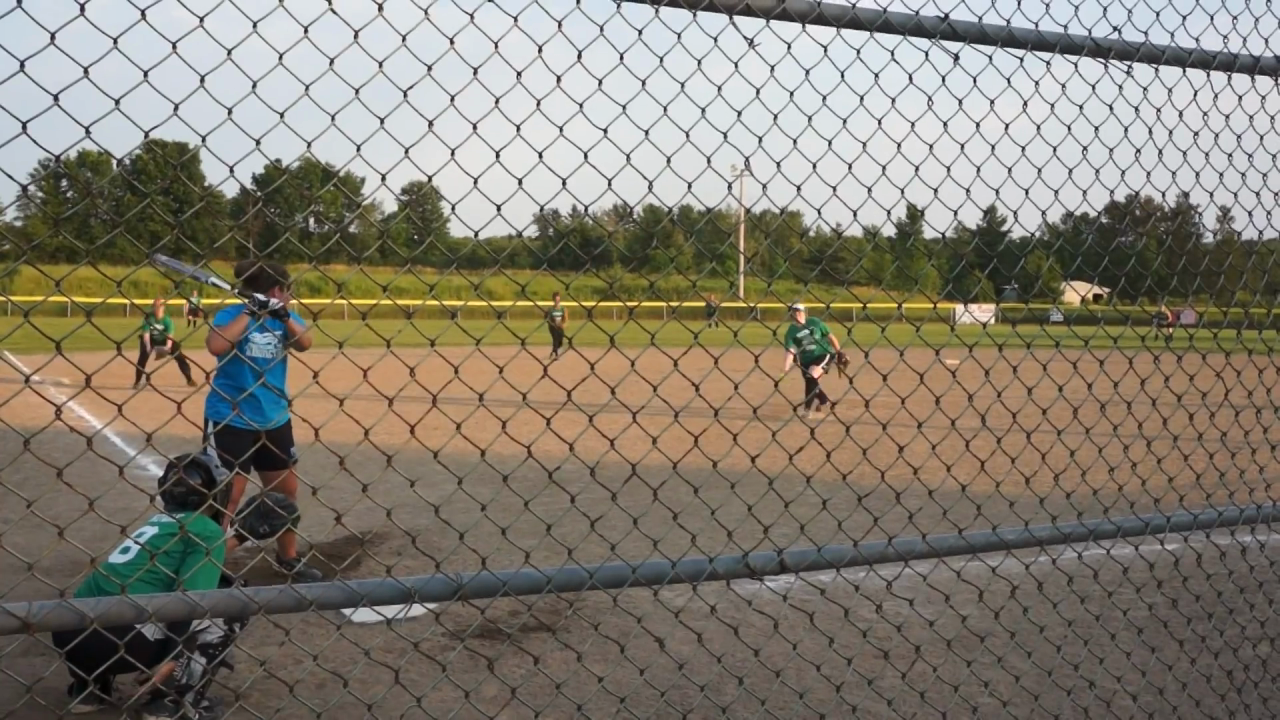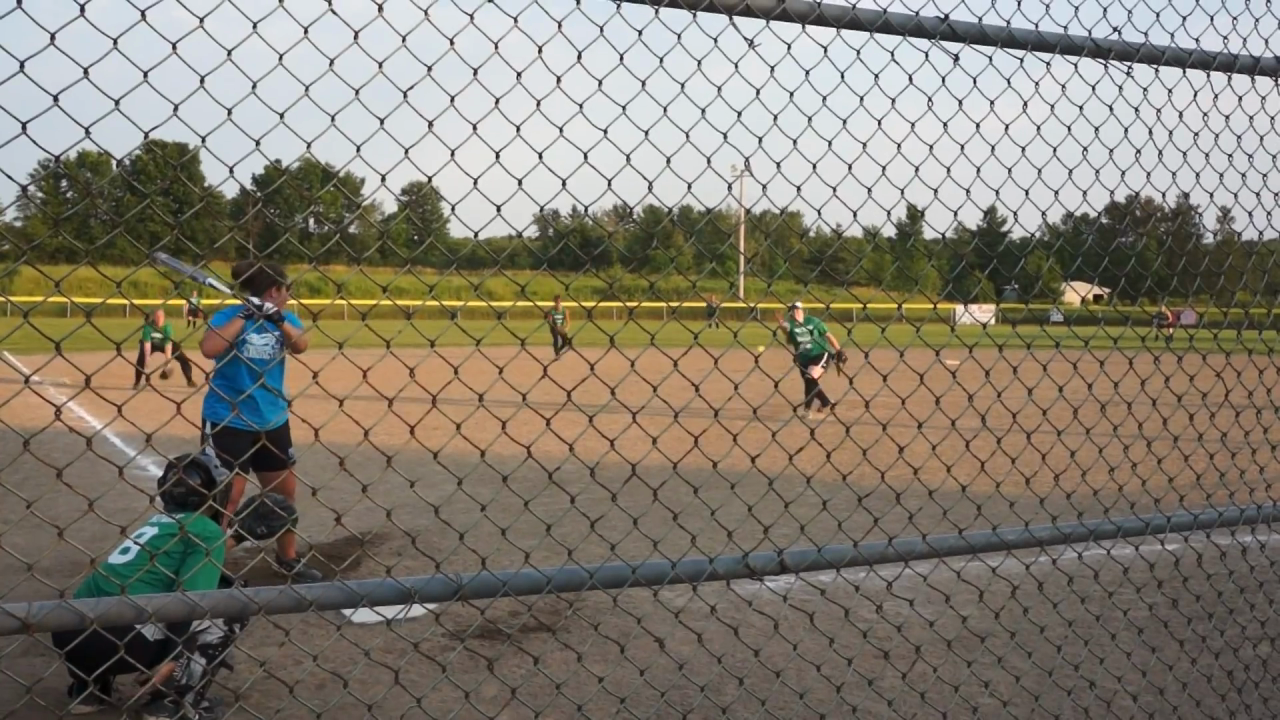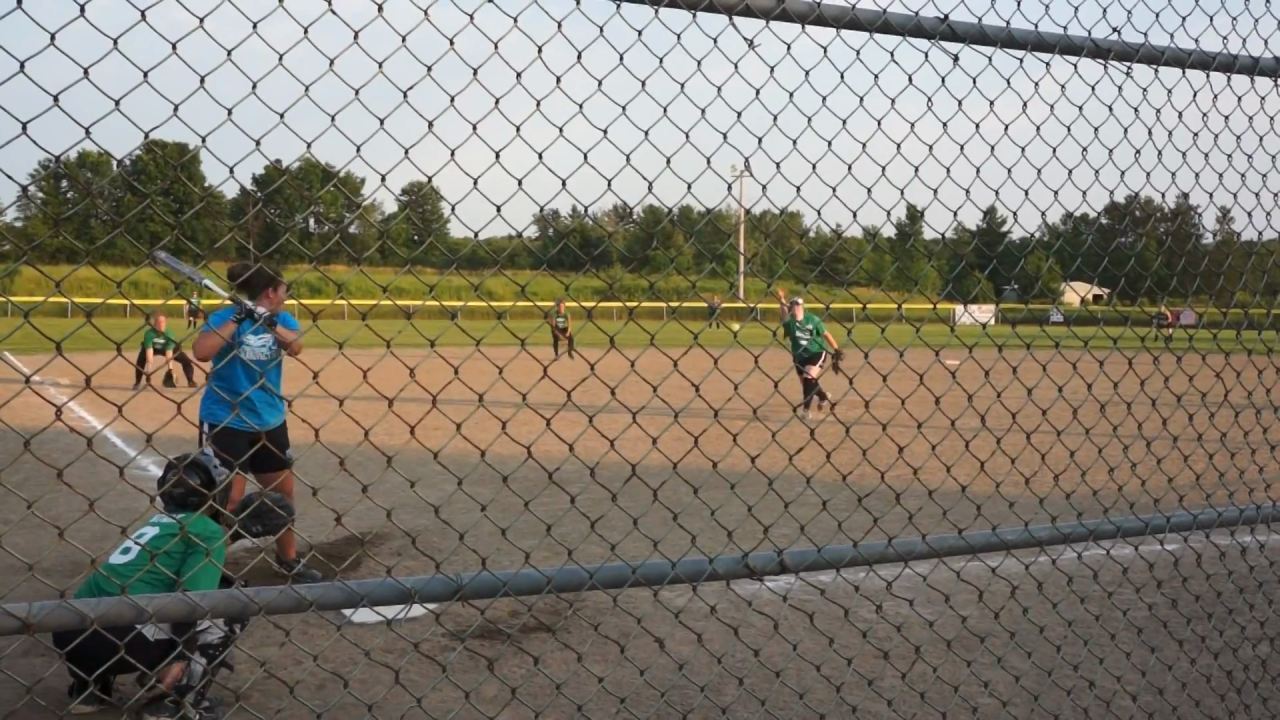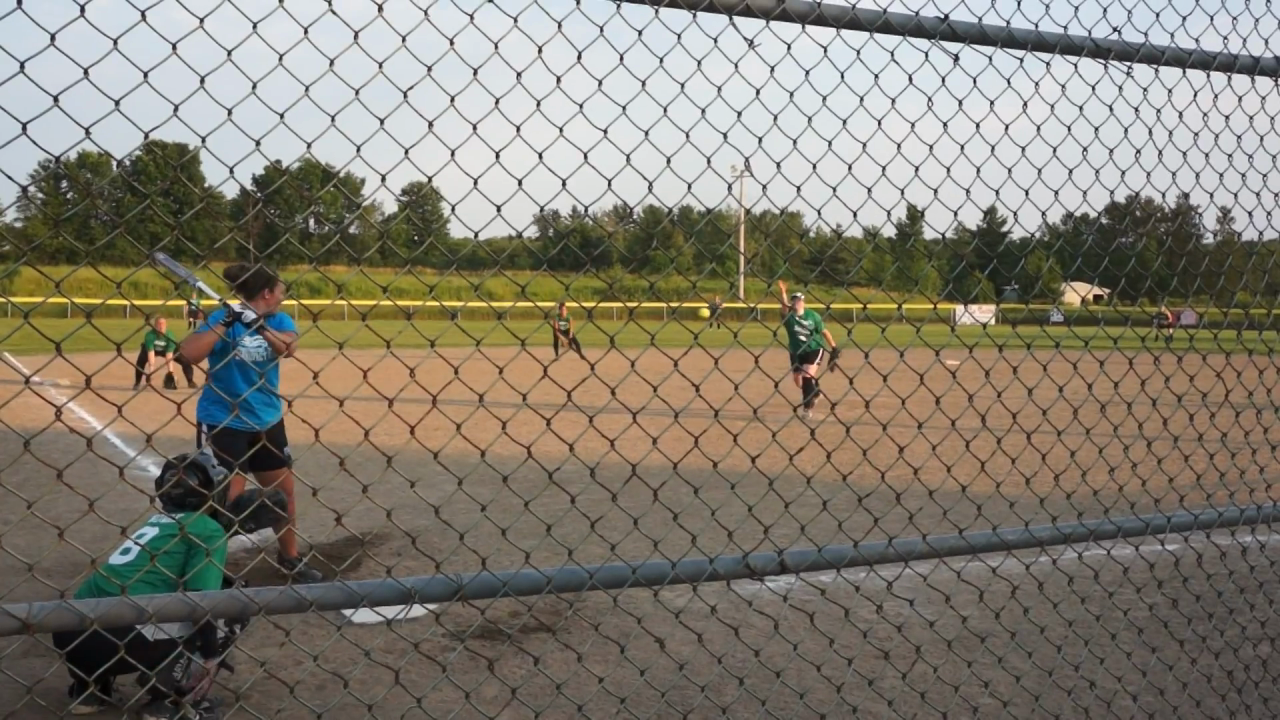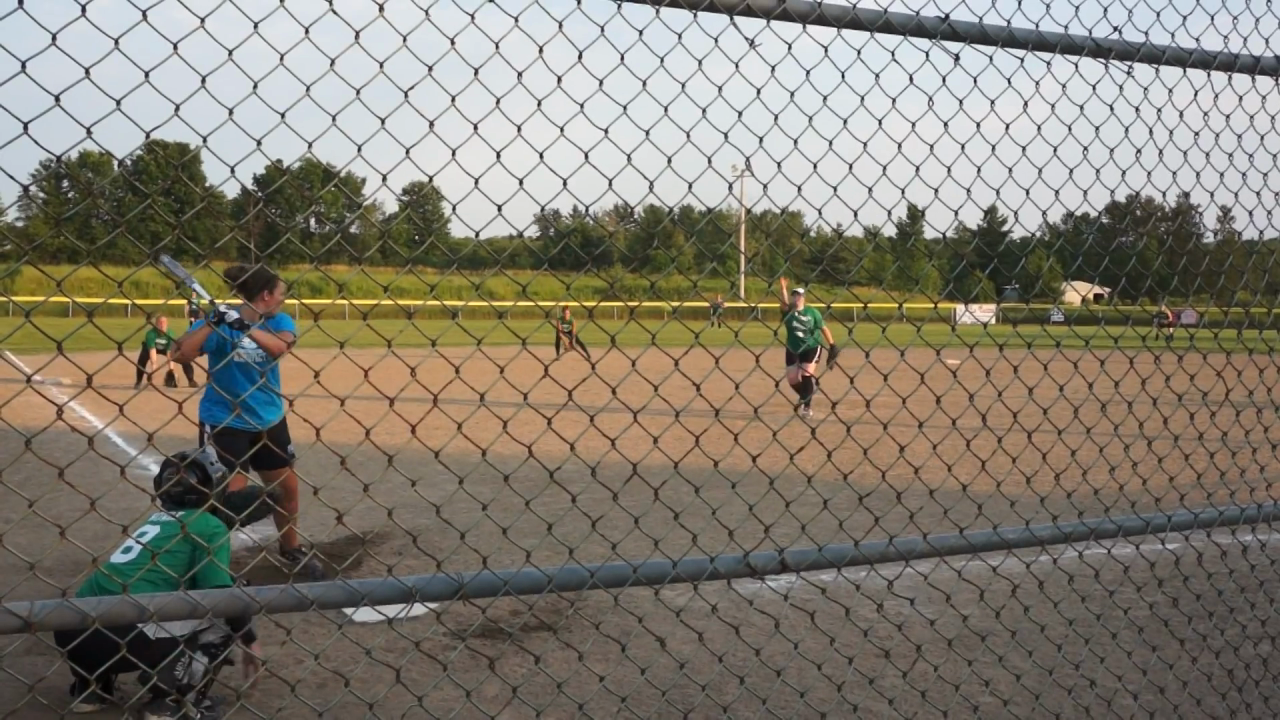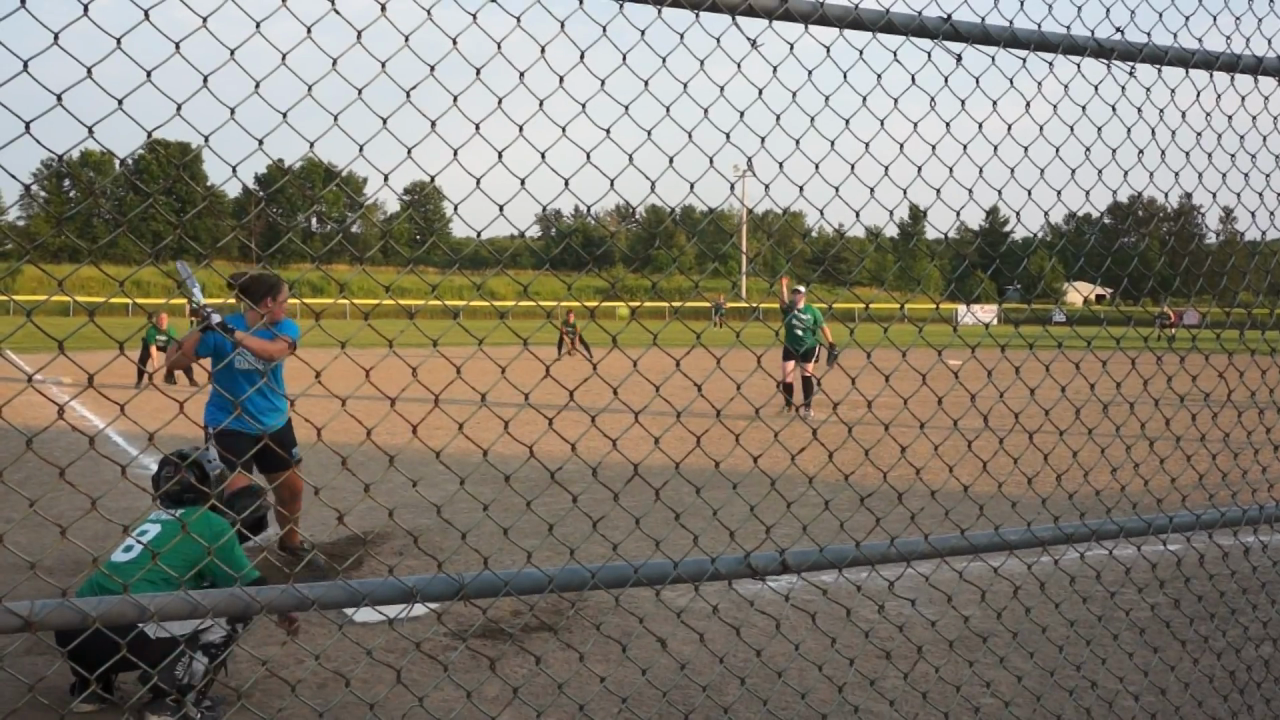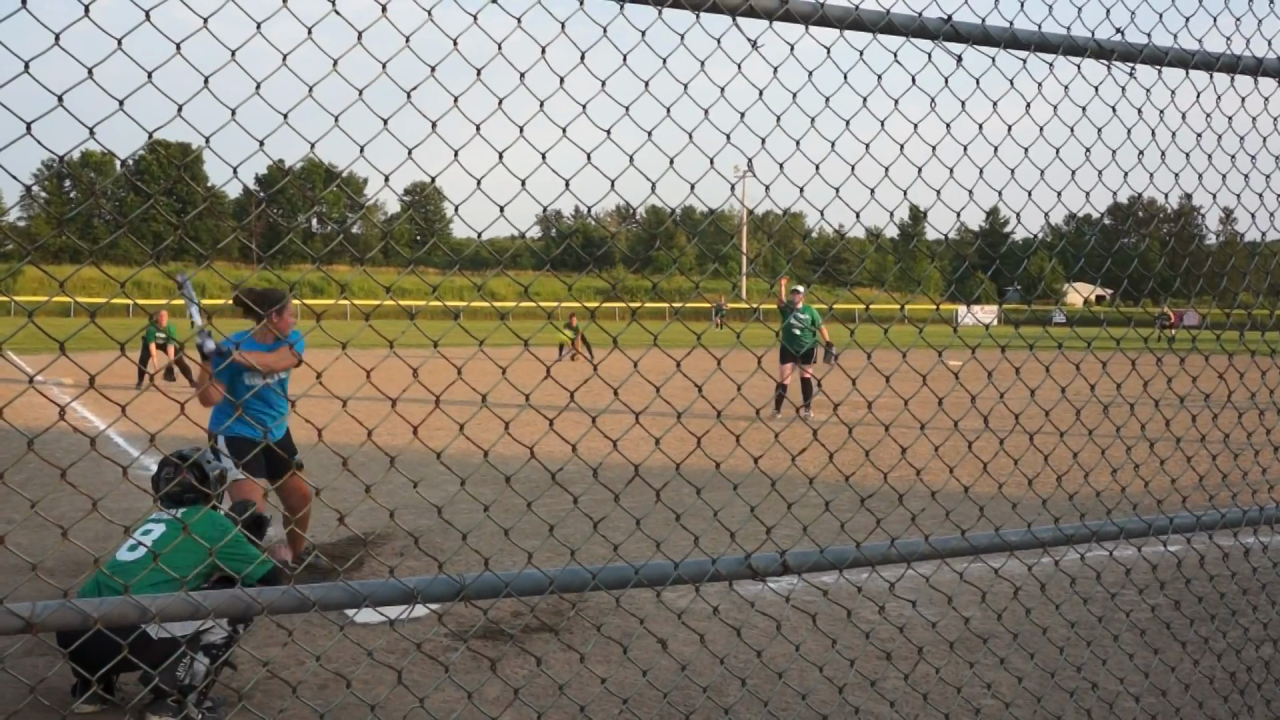
dt=0.1s
person 1, frame 1
left shoulder: (285, 318)
right shoulder: (231, 314)
left elbow: (304, 343)
right elbow: (216, 346)
left wrist: (282, 315)
right wrist: (249, 312)
left hip: (274, 420)
right hip: (229, 421)
left knee: (286, 491)
right knee: (226, 498)
left ankle: (288, 557)
person 1, frame 2
left shoulder: (284, 318)
right shoulder: (228, 315)
left elbow: (300, 345)
right elbow: (209, 349)
left wrist: (277, 318)
right wrist: (244, 315)
left hip: (272, 421)
right hip: (227, 423)
left knee: (285, 491)
right knee: (226, 499)
left ankle: (288, 558)
person 1, frame 3
left shoulder: (282, 320)
right shoulder: (227, 317)
left elbow: (295, 347)
right elbow: (201, 352)
left wrist: (270, 322)
right wrist: (235, 319)
left hip: (270, 422)
right hip: (225, 423)
left knee: (284, 492)
right knee: (226, 500)
left ankle: (288, 558)
person 1, frame 4
left shoulder: (278, 320)
right shoulder: (221, 319)
left elbow: (288, 348)
right elbow: (190, 353)
left wrist: (260, 325)
right wrist: (225, 323)
left hip: (267, 421)
right hip: (223, 423)
left knee: (284, 490)
right knee: (225, 500)
left ankle: (289, 557)
person 1, frame 5
left shoulder: (280, 322)
right shoulder: (221, 321)
left elbow: (278, 346)
right elbow: (180, 354)
left wrist: (245, 326)
right wrist: (209, 324)
left hip: (270, 422)
right hip: (226, 423)
left knee: (287, 488)
left ankle: (291, 551)
person 1, frame 6
left shoulder: (286, 327)
right shoulder: (219, 328)
left elbow: (274, 351)
right elbow: (175, 361)
left wrist: (231, 332)
right wrist: (203, 330)
left hip: (275, 423)
right hip: (230, 426)
left knee: (292, 487)
left ankle: (291, 542)
person 1, frame 7
left shoulder: (293, 339)
right shoulder: (238, 344)
left elbow: (277, 362)
right elbow: (208, 400)
left wrist: (226, 353)
right wrist: (208, 360)
left hip: (276, 433)
right hip: (238, 437)
left knee: (300, 497)
left ankle: (300, 551)
person 2, frame 1
left shoulder: (159, 520)
right shoulder: (207, 529)
left wrist: (241, 534)
right wrist: (171, 660)
right hip: (116, 636)
left ankle: (90, 686)
person 2, frame 2
left shoulder: (159, 520)
right shoulder: (206, 529)
left wrist: (238, 535)
right wrist: (171, 660)
right hip: (116, 637)
left ankle: (90, 687)
person 2, frame 3
left shoulder: (159, 521)
right shoulder: (208, 529)
left wrist: (231, 539)
right wrist: (182, 660)
left hip: (77, 633)
right hip: (118, 637)
left ankle: (93, 687)
person 2, frame 4
left shoulder: (157, 521)
right shoulder: (205, 528)
left wrist: (238, 521)
right wrist: (209, 656)
right hip: (119, 635)
left ankle: (89, 688)
person 2, frame 5
left shoulder: (158, 518)
right shoulder: (208, 525)
right elbow: (220, 590)
right wrist: (249, 641)
right hip: (119, 637)
left ankle: (93, 684)
person 2, frame 6
left shoulder: (155, 517)
right shoulder: (211, 522)
right elbow: (247, 585)
right wrist: (282, 610)
right hip: (120, 636)
left ankle: (90, 685)
person 2, frame 7
left shoulder: (154, 519)
right shoulder: (212, 522)
right elbow: (269, 576)
right wrist: (279, 556)
right hip: (122, 636)
left ankle: (93, 685)
